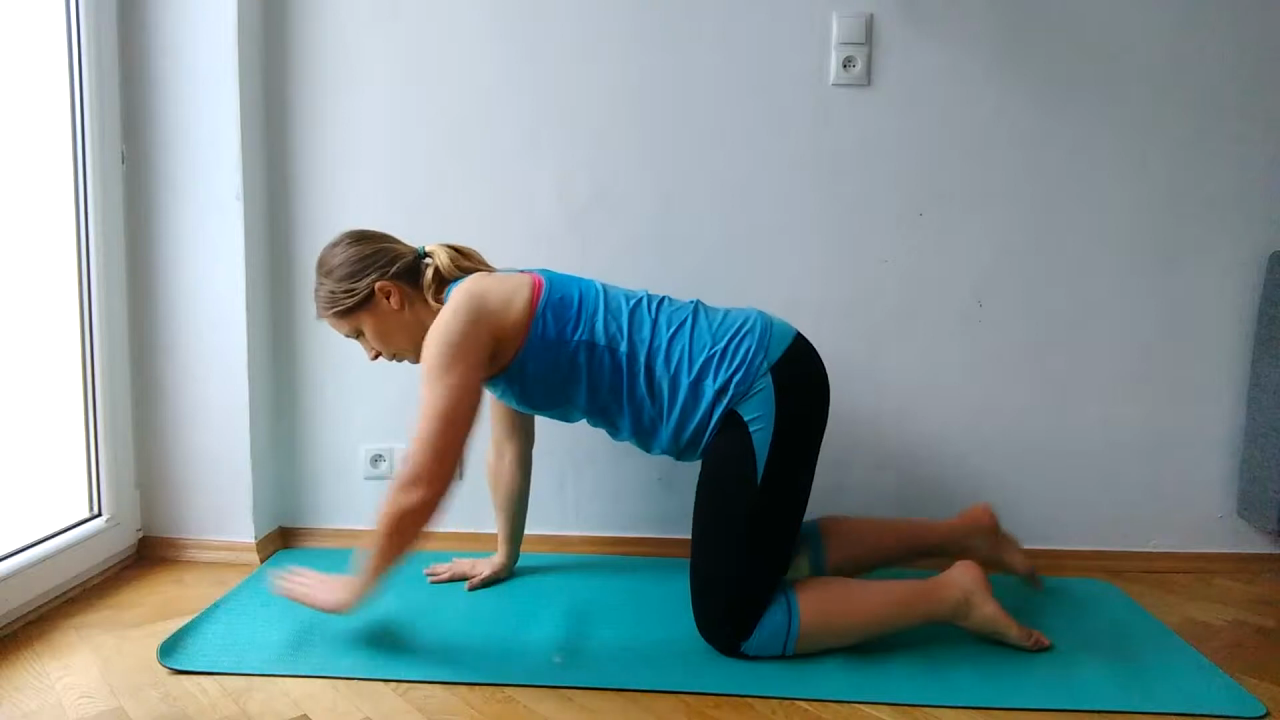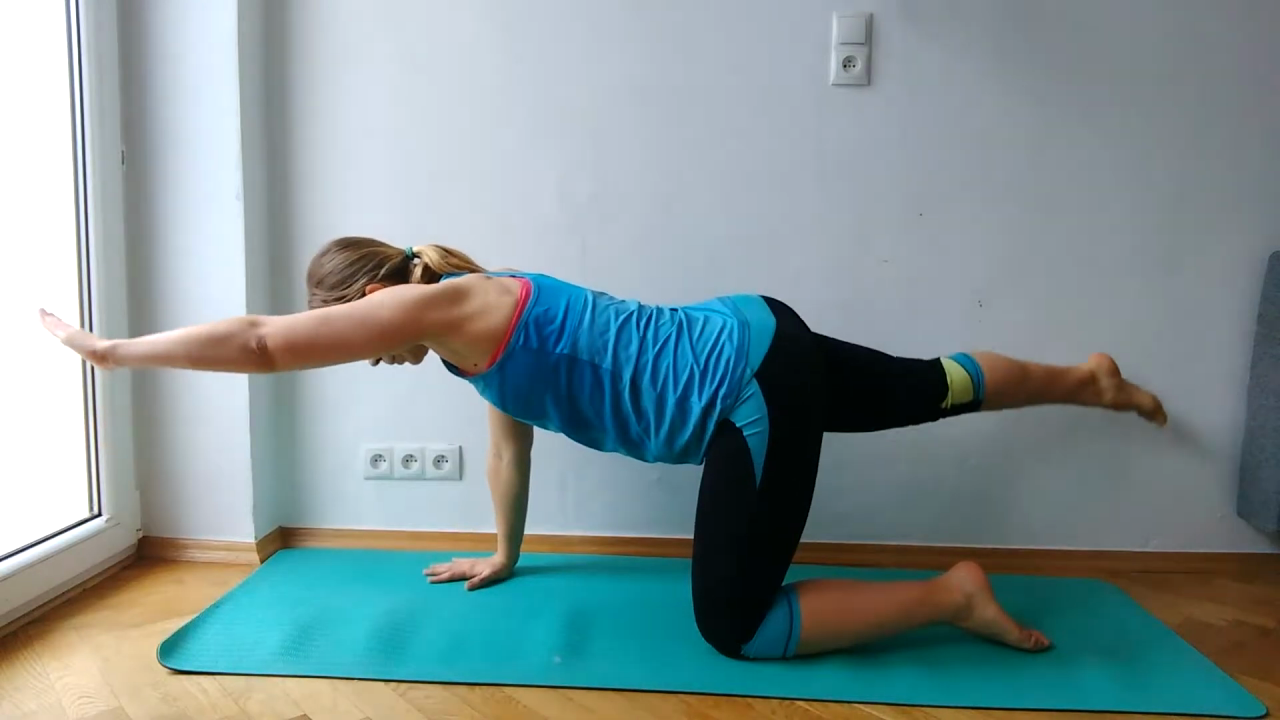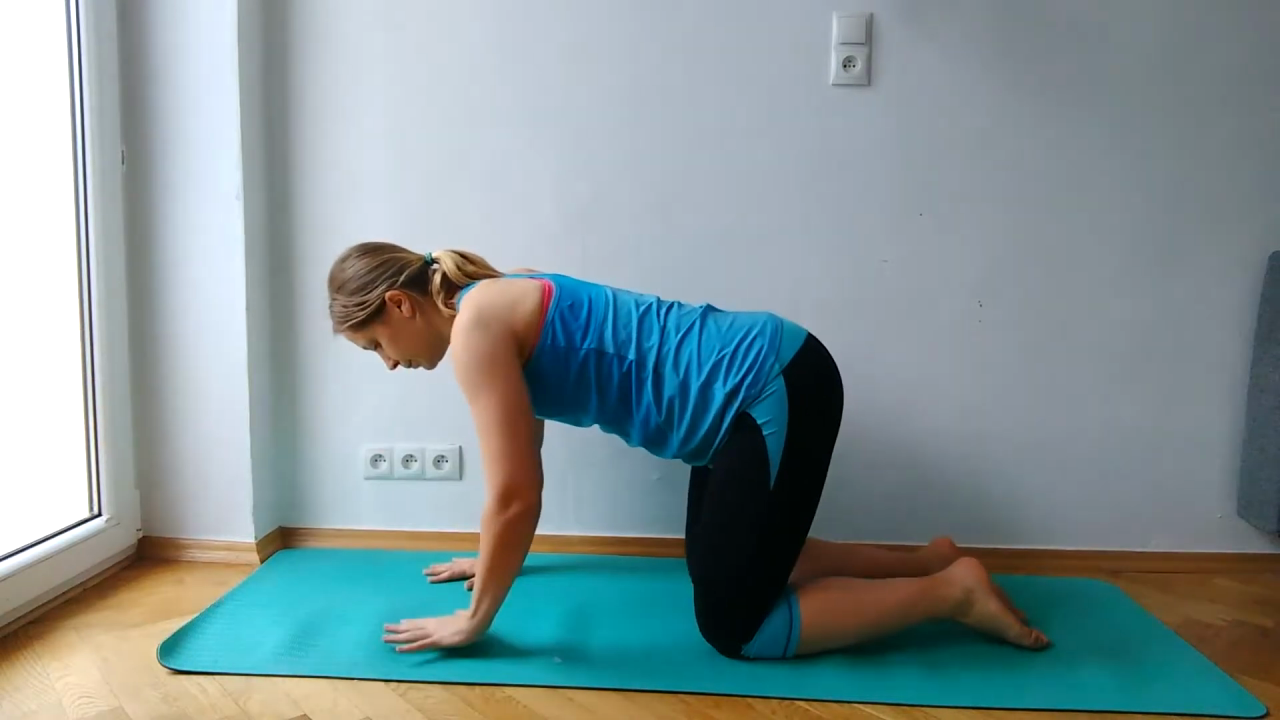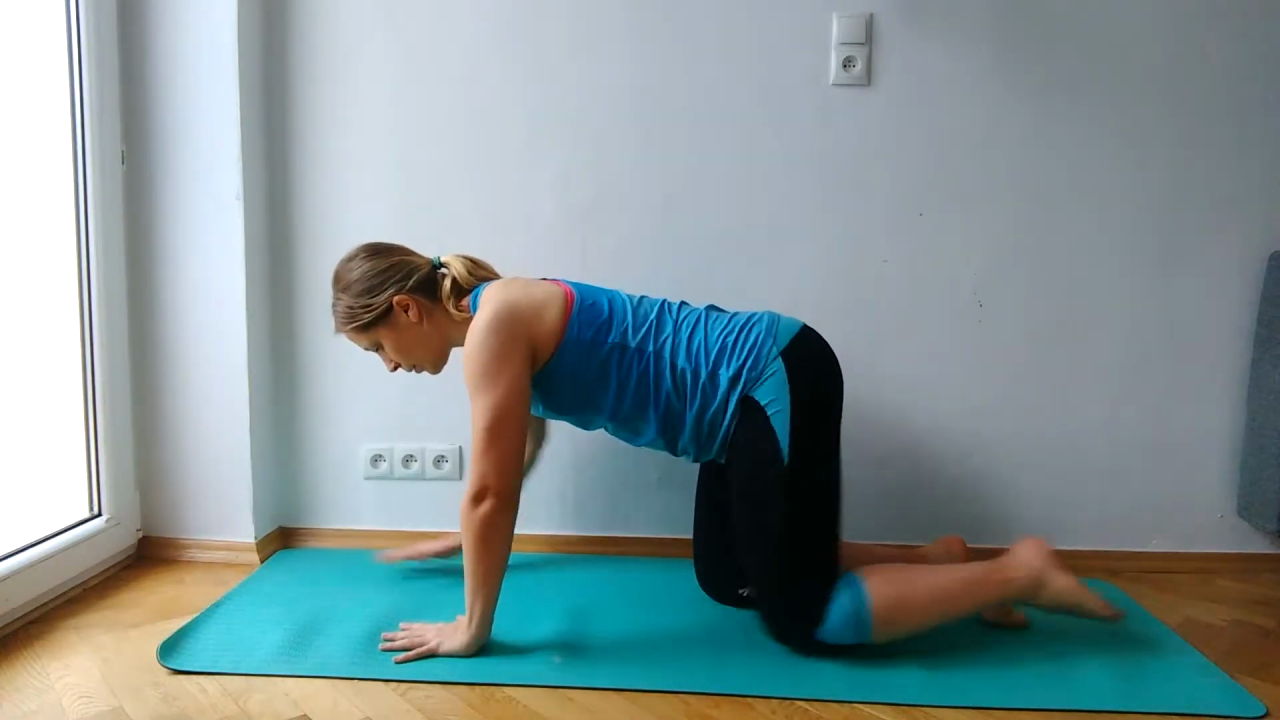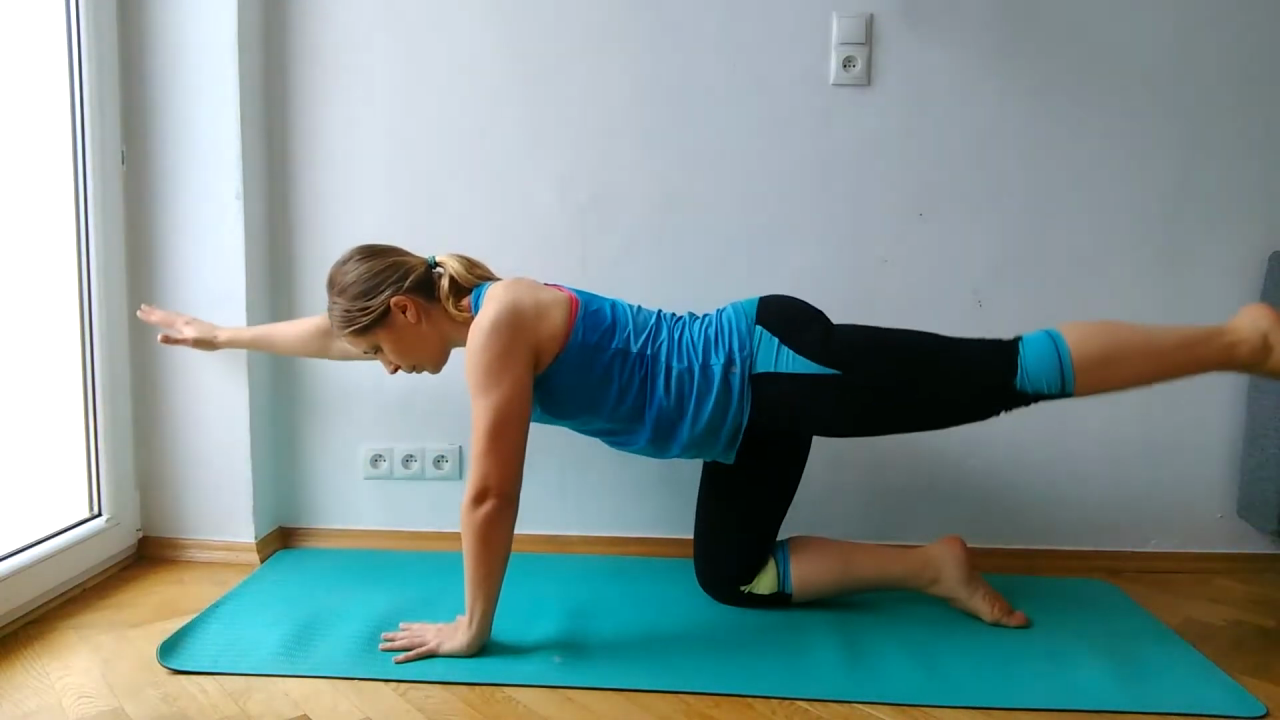
dt=1s
person 1, frame 1
left shoulder: (461, 319)
right shoulder: (495, 319)
left elbow: (419, 483)
right elbow: (510, 442)
left wrist: (352, 586)
right wrist: (501, 553)
left hip: (756, 393)
right hip: (754, 378)
left knee: (734, 623)
right knee: (775, 554)
left ankle: (957, 592)
right ankle: (966, 531)
person 1, frame 2
left shoulder: (447, 308)
right shoulder: (478, 319)
left elbow: (264, 342)
right elbow: (510, 438)
left wrist: (113, 350)
right wrist: (502, 554)
left hip: (750, 384)
right hip: (755, 351)
left knee: (733, 623)
right knee: (929, 389)
left ankle: (952, 595)
right ankle: (1093, 380)
person 1, frame 3
left shoulder: (476, 325)
right shoulder: (500, 305)
left elbow: (515, 494)
right elbow: (523, 448)
left wrist: (473, 620)
right wrist: (493, 558)
left hip: (773, 393)
right hip: (757, 386)
left knee: (732, 624)
right knee: (727, 569)
left ankle: (951, 591)
right ankle: (932, 559)
person 1, frame 4
left shoulder: (491, 327)
right shoulder: (499, 322)
left elbow: (489, 496)
right elbow: (521, 451)
left wrist: (471, 627)
right wrist: (456, 539)
left hip: (774, 378)
right hip: (748, 389)
left knee: (804, 621)
right knee: (728, 577)
left ankle: (1026, 571)
right ankle: (931, 560)
person 1, frame 5
left shoulder: (494, 327)
right shoulder: (456, 309)
left elbow: (490, 497)
right elbow: (333, 329)
left wrist: (470, 628)
right wrist: (220, 334)
left hip: (775, 362)
right hip: (751, 399)
left knee: (1006, 372)
right knee: (730, 577)
right ankle: (933, 566)
